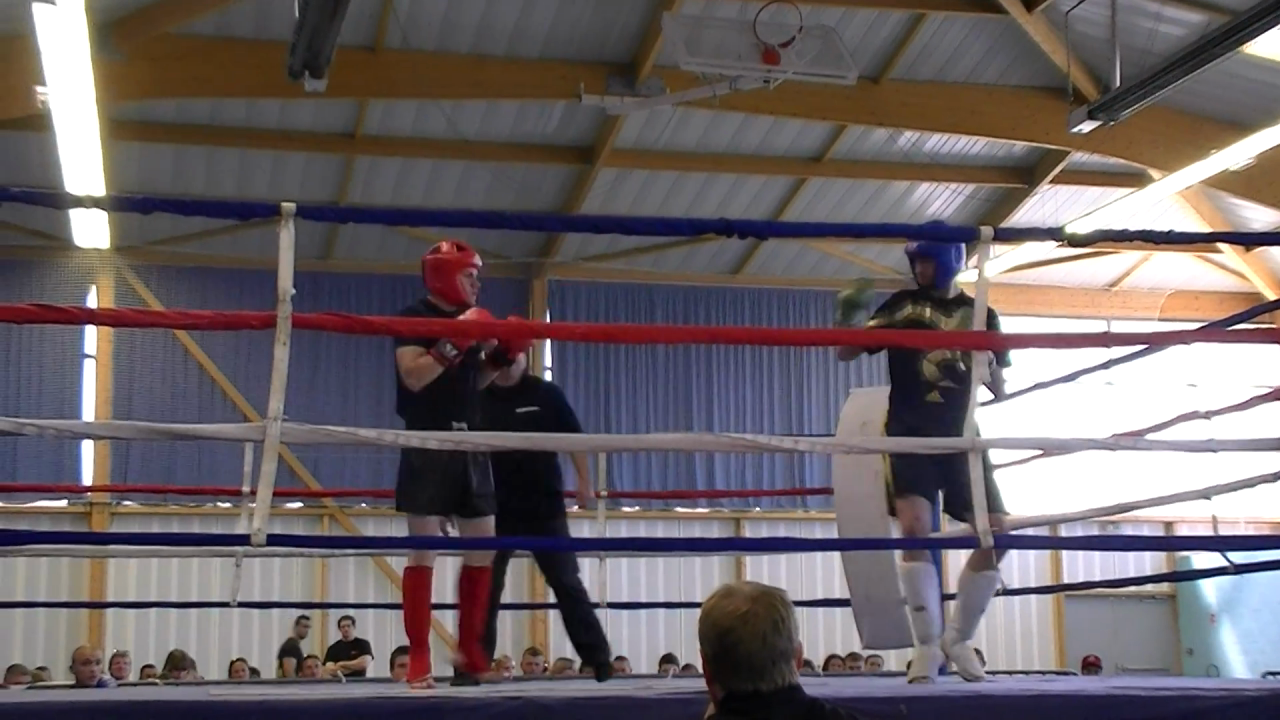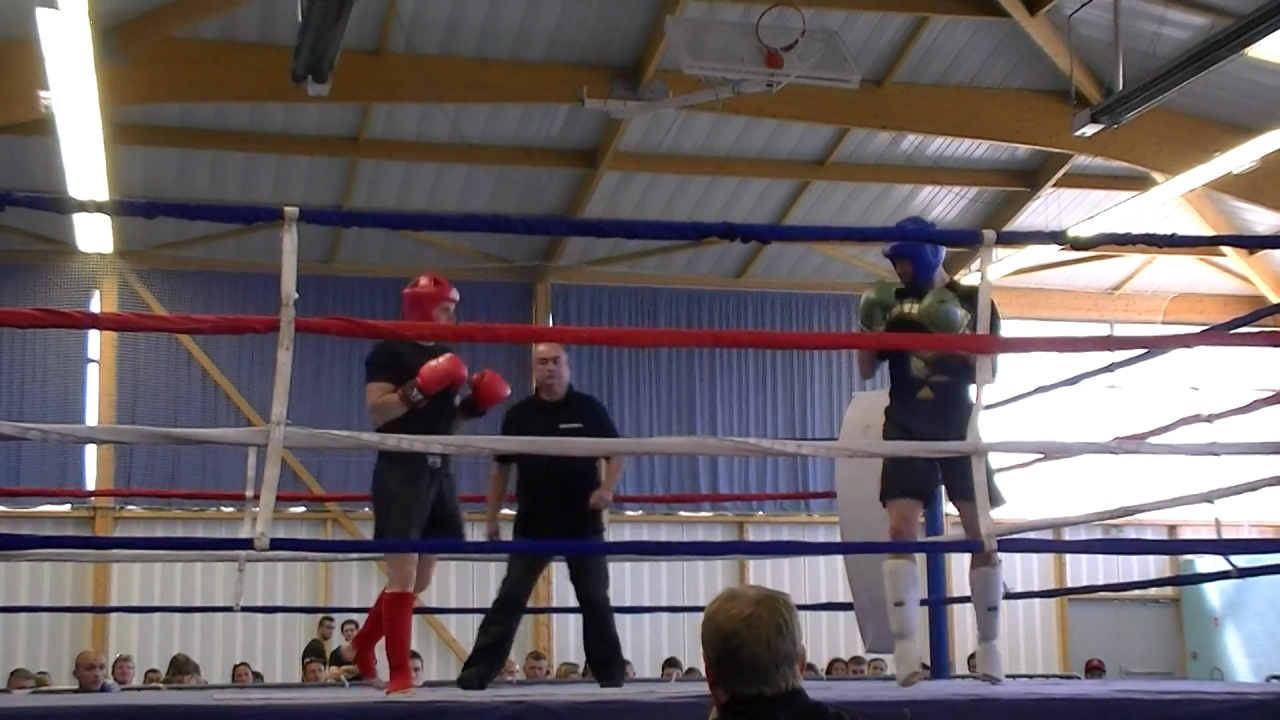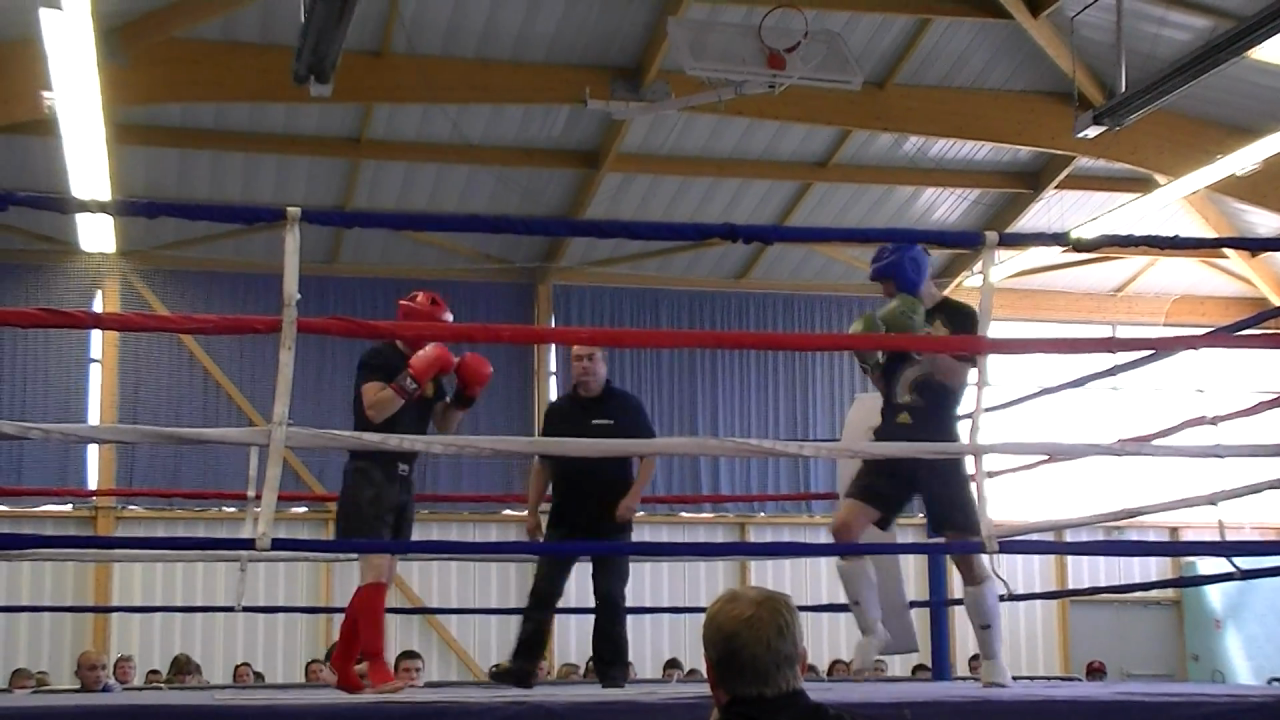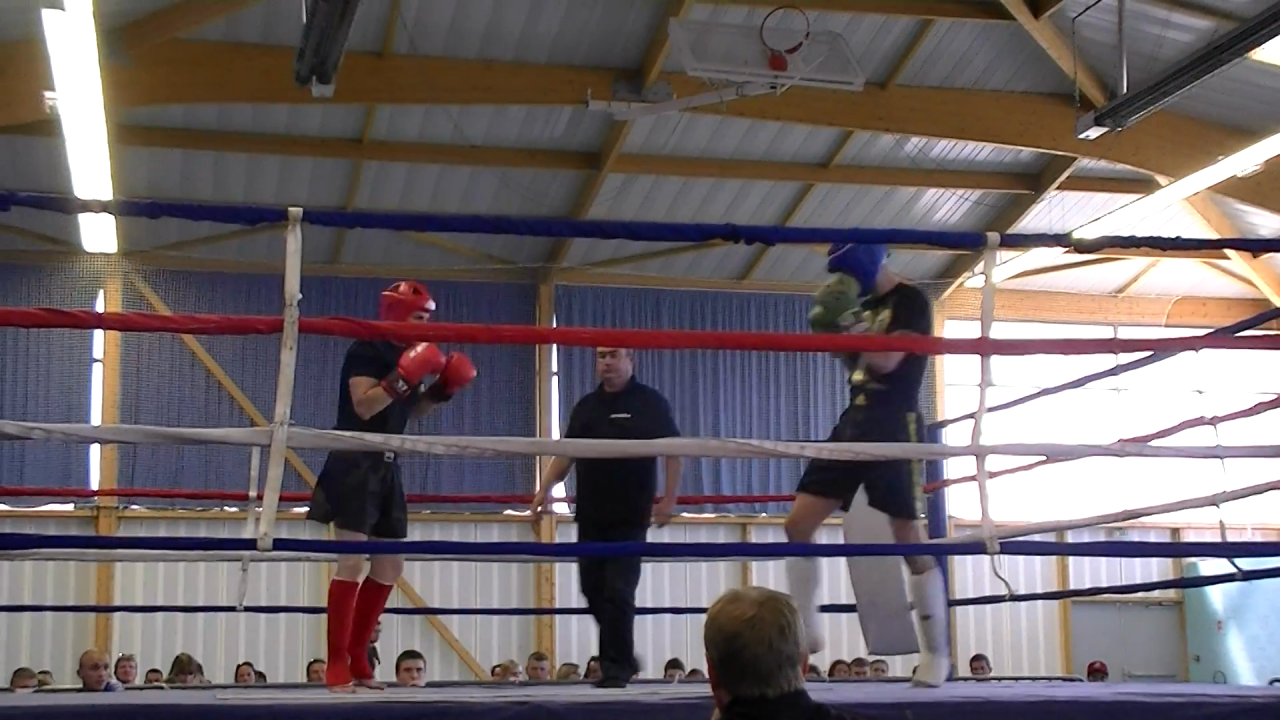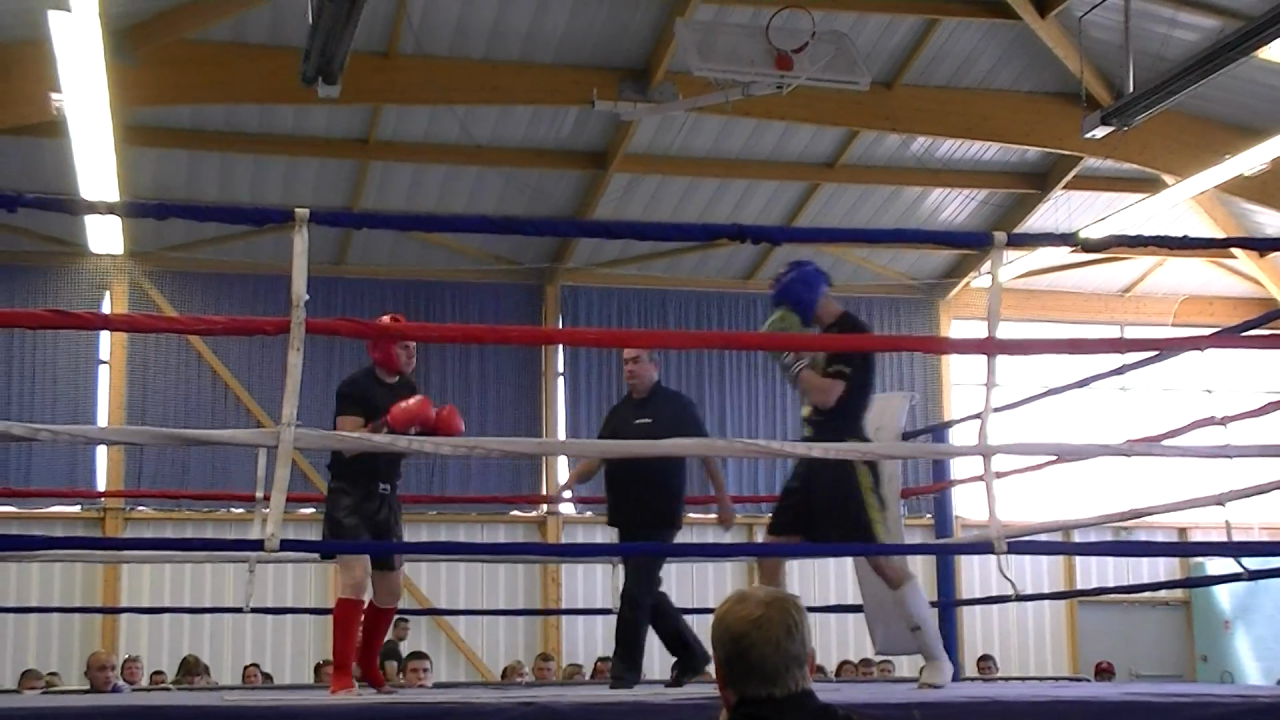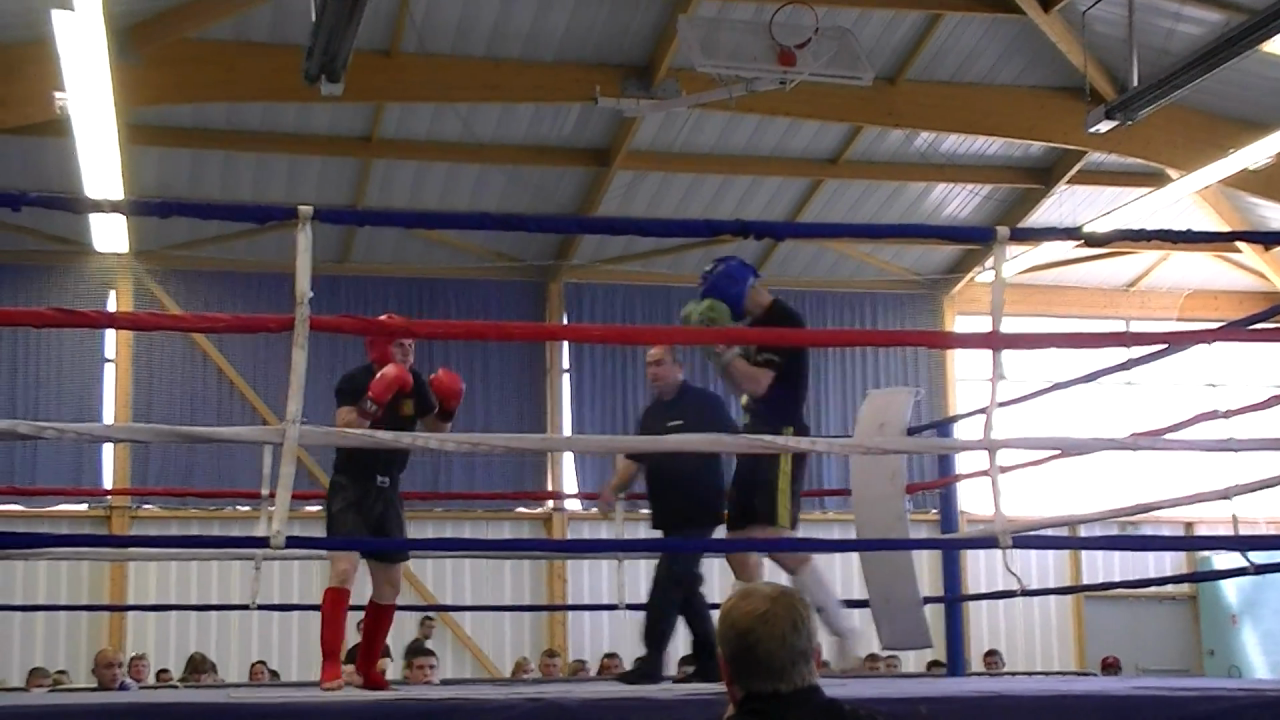
dt=0.2s
person 1, frame 1
left shoulder: (984, 316)
right shoulder: (902, 304)
left elbow: (999, 388)
right elbow: (846, 353)
left wrist: (979, 358)
right wrist: (845, 320)
left hip: (957, 433)
right hip: (908, 427)
left knee: (995, 535)
right knee: (916, 527)
left ankle: (957, 640)
right ankle: (926, 648)
person 1, frame 2
left shoulder: (974, 300)
right shoulder: (895, 304)
right elbow: (866, 371)
left wrist: (955, 332)
right wrist: (867, 327)
left hip: (955, 425)
right hip: (906, 427)
left knee: (982, 532)
right knee: (902, 528)
left ankle: (988, 645)
right ankle: (906, 648)
person 1, frame 3
left shoulder: (961, 317)
right shoulder: (893, 320)
left elbow: (958, 380)
right wrist: (867, 359)
left hip: (938, 447)
right hip: (891, 444)
left knee: (966, 555)
right knee: (845, 526)
left ankle: (992, 660)
right ankle: (871, 631)
person 1, frame 4
left shoulder: (911, 301)
right shoulder: (864, 305)
left elbow: (886, 361)
left wrist: (847, 321)
right wrist: (829, 334)
left hip: (895, 429)
right hip: (853, 424)
left knee: (910, 541)
right knee: (798, 522)
left ankle: (935, 652)
right ankle: (803, 629)
person 1, frame 5
left shoulder: (850, 335)
right shoulder: (821, 336)
left elbow: (827, 396)
left wrist: (790, 356)
right wrist: (791, 362)
left hip: (847, 458)
right hip: (813, 457)
left knee: (885, 562)
right knee: (770, 557)
left ankle: (937, 659)
person 1, frame 6
left shoulder: (782, 320)
right shoulder: (756, 326)
left elbow: (756, 384)
left wrist: (720, 346)
right wrist: (722, 349)
left hip: (782, 442)
left knee: (776, 545)
right knee: (739, 554)
left ankle: (844, 635)
person 2, frame 1
left shoulder: (467, 320)
right shoulder: (415, 318)
right elbow: (413, 377)
left wrist: (501, 353)
right wrist: (455, 342)
right hip: (428, 444)
left knee: (481, 550)
right knee: (424, 551)
left ankle: (471, 651)
right ankle: (418, 657)
person 2, frame 2
left shoulder: (445, 355)
right shoulder: (389, 351)
right elbow: (377, 412)
left wrist: (476, 405)
right wrist: (420, 388)
left hip: (438, 471)
right hip: (401, 471)
left knee: (419, 580)
right knee: (402, 575)
left ankle: (360, 648)
right ankle: (399, 674)
person 2, frame 3
left shoulder: (432, 365)
right shoulder: (379, 358)
left elbow: (444, 425)
right elbow: (375, 409)
left wrist: (467, 394)
right wrist: (414, 377)
left hip: (402, 477)
right hip: (370, 474)
left knee: (380, 577)
right knee: (377, 570)
left ankle: (343, 664)
right ankle: (379, 670)
person 2, frame 4
left shoulder: (408, 354)
right shoulder: (366, 350)
left elbow: (416, 410)
right elbow: (364, 406)
left wrist: (444, 387)
right wrist: (403, 376)
left hip: (386, 465)
right hip: (355, 462)
left knee: (390, 567)
right knee: (352, 563)
left ankle: (357, 656)
right ankle: (337, 663)
person 2, frame 5
left shoulder: (407, 389)
right shoulder: (356, 387)
left wrist: (433, 430)
right wrist: (389, 423)
left hip: (384, 497)
right hip: (351, 494)
left knee: (390, 592)
right knee: (355, 581)
left ankle: (367, 663)
right ankle: (341, 674)
person 2, frame 6
left shoulder: (414, 383)
right shoulder: (354, 381)
left elbow: (436, 434)
right elbow: (345, 433)
left wrist: (448, 407)
right wrist: (374, 398)
left hip: (386, 491)
right hip: (351, 488)
left knee: (389, 586)
right knee: (343, 570)
left ankle: (367, 667)
right ankle: (331, 667)
person 3, frame 1
left shoulder: (545, 394)
left elbow: (574, 439)
left wrist: (584, 482)
left hip: (545, 507)
right hip: (495, 511)
left knee: (567, 584)
right knee: (485, 589)
left ankle: (599, 660)
person 3, frame 2
left shoulder: (588, 408)
right shoulder: (518, 415)
left elbow: (615, 454)
right elbow: (502, 467)
left wrist: (606, 487)
right wrist: (492, 516)
left hip: (583, 522)
right hip: (532, 524)
left knee: (594, 597)
right knee: (511, 596)
left ankle: (610, 670)
right ankle: (479, 670)
person 3, frame 3
left shoulder: (626, 406)
right shoulder: (557, 411)
left elbow: (650, 455)
right elbow: (543, 463)
left wrist: (635, 495)
right wrist: (533, 512)
left hip: (611, 521)
right hip: (564, 520)
left knee: (609, 595)
right knee: (543, 590)
left ankle: (612, 670)
right ankle: (523, 666)
person 3, frame 4
left shoulder: (650, 402)
right shoulder: (586, 405)
left elbow: (673, 451)
right elbow: (567, 454)
left wrist: (669, 497)
right wrist: (545, 490)
left hip: (629, 515)
right hip: (590, 513)
left knee: (618, 591)
right knee: (593, 589)
left ankle: (616, 668)
right ankle: (624, 659)
person 3, frame 5
left shoulder: (677, 406)
right shoulder: (618, 412)
left elbow: (706, 452)
right elbow: (598, 456)
left wrist: (723, 498)
right wrist: (572, 480)
left hip: (659, 517)
right hip: (627, 517)
left knee: (636, 592)
right knee: (645, 591)
left ankle: (624, 669)
right ankle: (691, 655)
person 3, frame 6
left shoulder: (705, 403)
right shoulder: (651, 415)
right elbow: (634, 461)
right wrist: (611, 490)
left hip: (699, 513)
right hip: (670, 516)
left knee: (668, 583)
right knee: (683, 588)
left ankle: (651, 663)
right ankle: (710, 663)
